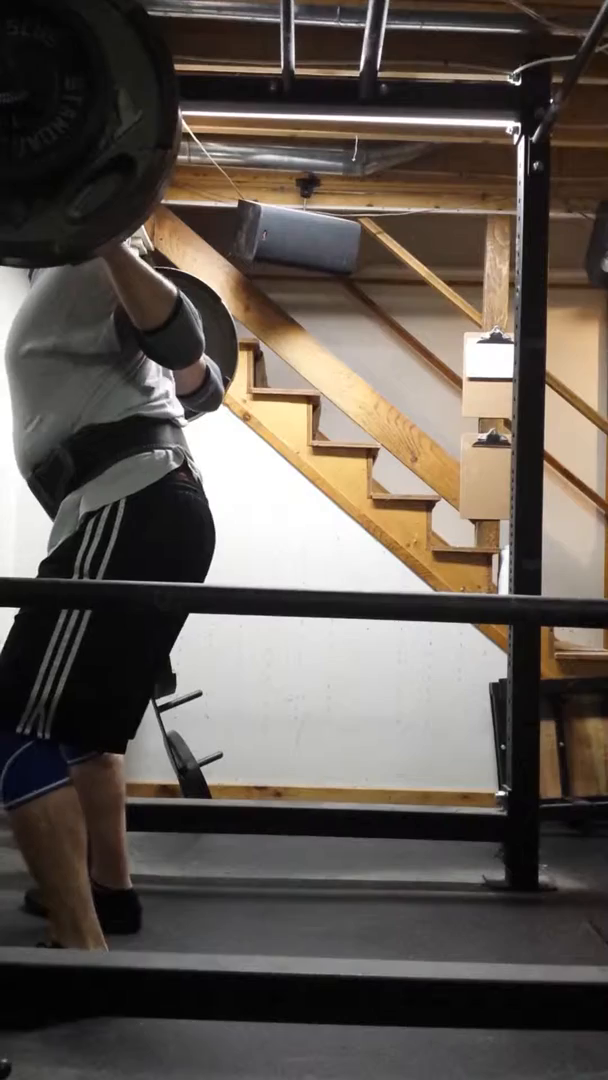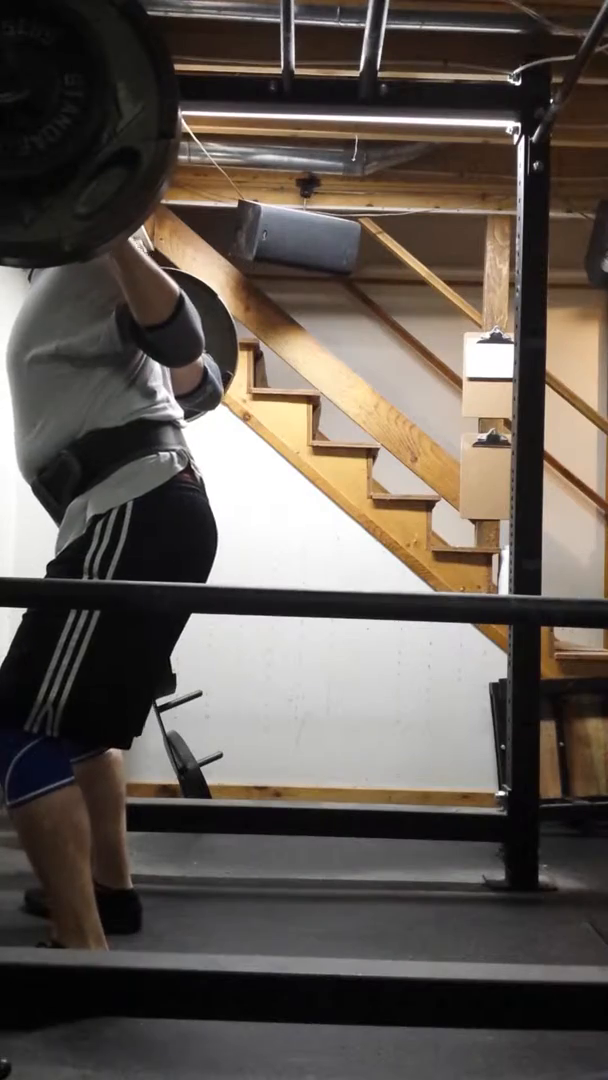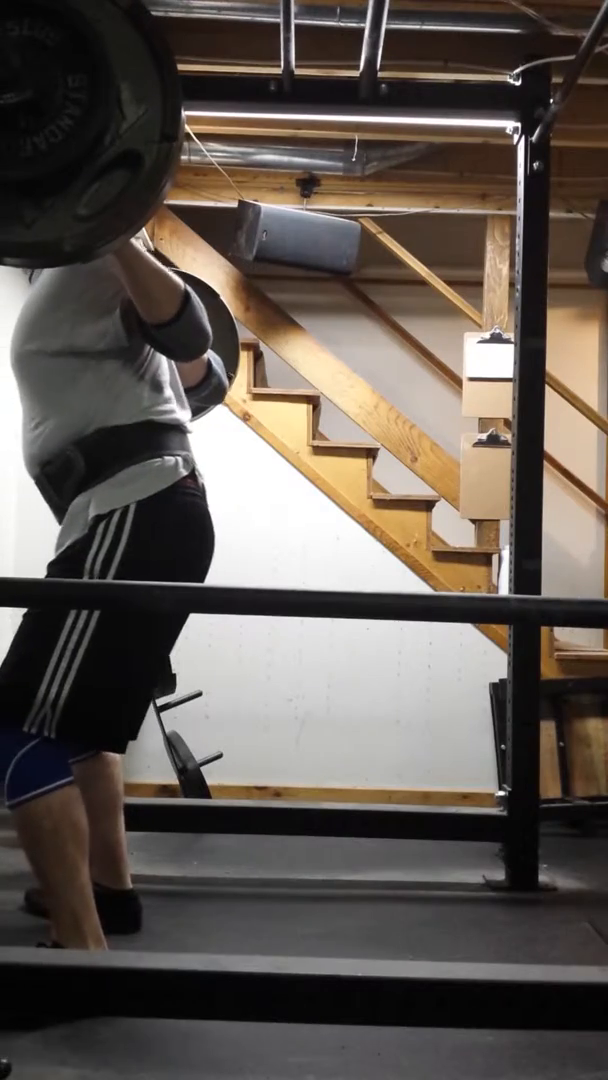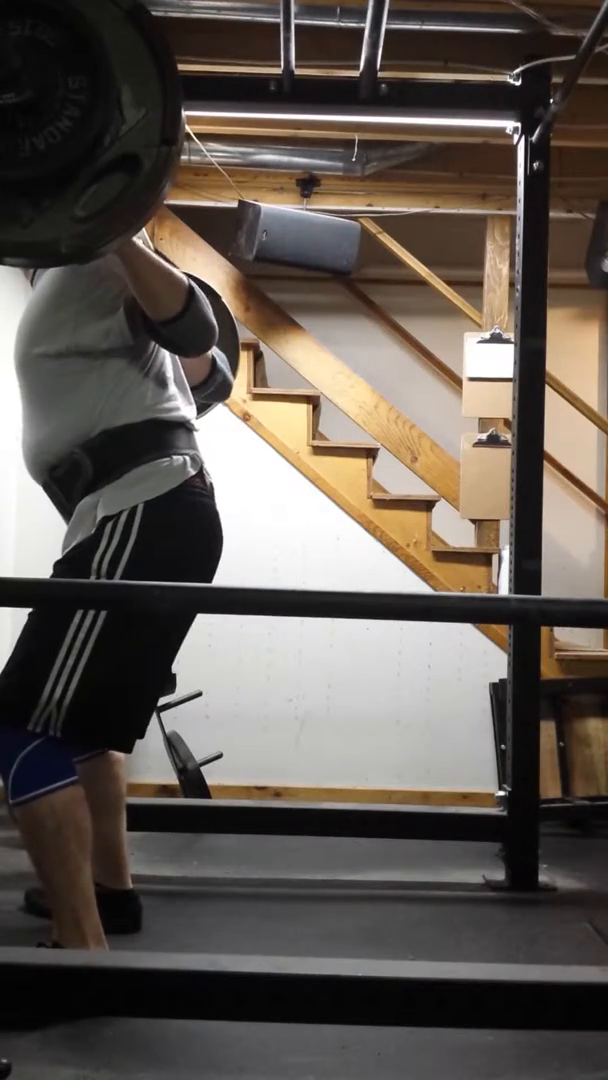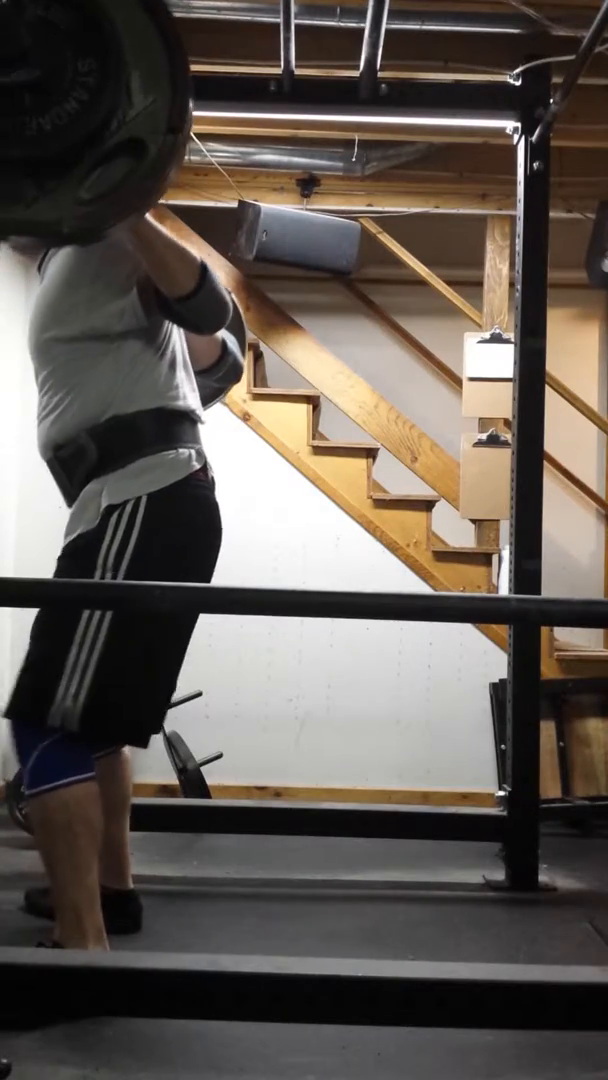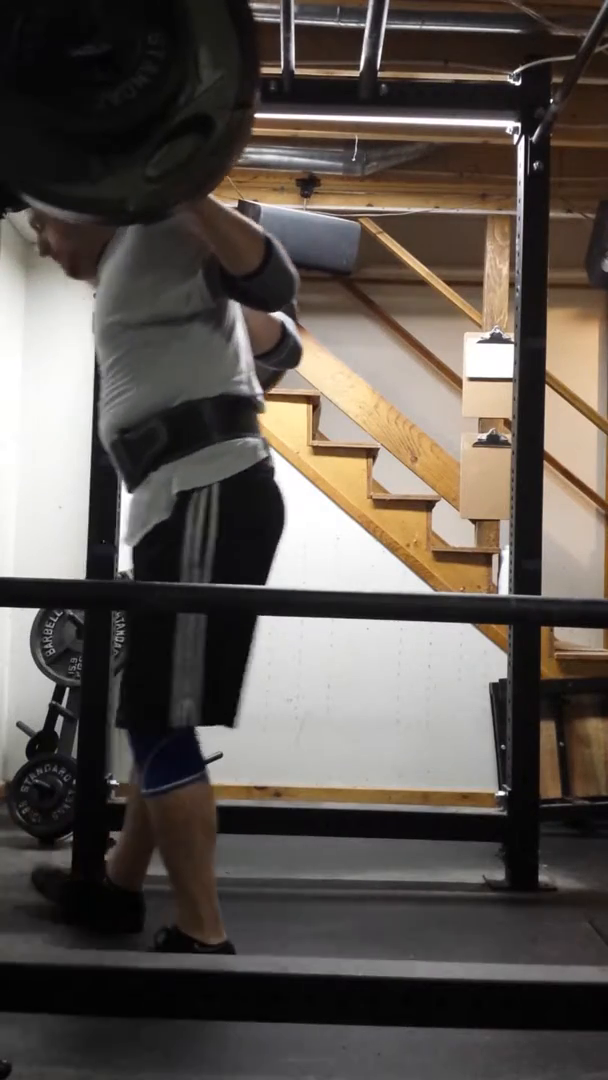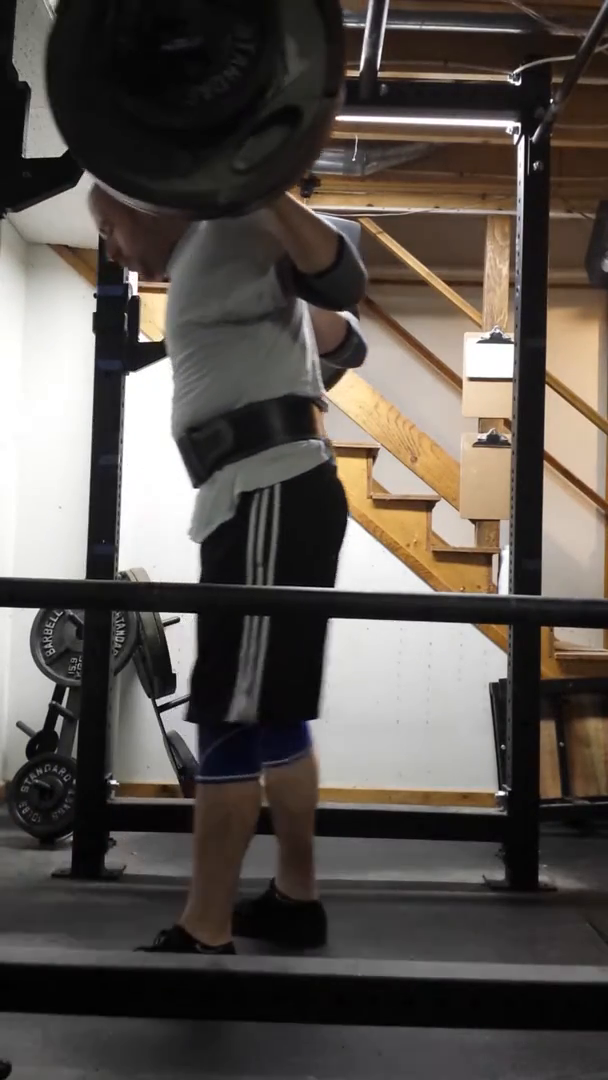
dt=0.5s
person 1, frame 1
left shoulder: (79, 269)
right shoulder: (86, 275)
left elbow: (177, 338)
right elbow: (200, 382)
left wrist: (101, 234)
left hip: (131, 515)
right hip: (151, 515)
right knee: (76, 718)
left ankle: (80, 950)
right ankle: (108, 889)
person 1, frame 2
left shoulder: (80, 269)
right shoulder: (87, 279)
left elbow: (175, 335)
right elbow: (197, 381)
left hip: (135, 519)
right hip: (150, 517)
right knee: (73, 716)
left ankle: (82, 948)
right ankle: (109, 889)
person 1, frame 3
left shoulder: (83, 264)
right shoulder: (79, 277)
left elbow: (185, 329)
right elbow: (202, 374)
left hip: (135, 518)
right hip: (144, 518)
right knee: (71, 717)
left ankle: (81, 947)
right ankle: (108, 889)
person 1, frame 4
left shoulder: (83, 262)
right shoulder: (72, 279)
left elbow: (192, 326)
right elbow: (207, 373)
left hip: (143, 519)
right hip: (149, 518)
right knee: (74, 714)
left ankle: (81, 946)
right ankle: (107, 889)
person 1, frame 5
left shoulder: (96, 244)
right shoulder: (85, 263)
left elbow: (206, 306)
right elbow: (219, 357)
left hip: (143, 508)
right hip: (146, 509)
right knee: (85, 714)
left ankle: (82, 949)
right ankle: (109, 888)
person 1, frame 6
left shoulder: (154, 234)
right shoulder: (144, 264)
left elbow: (270, 278)
right elbow: (277, 342)
left hip: (209, 498)
right hip: (189, 502)
left knee: (164, 721)
right knee: (156, 711)
left ankle: (200, 938)
right ankle: (118, 885)
person 1, frame 7
left shoulder: (225, 234)
right shoulder: (211, 263)
left elbow: (340, 280)
right elbow: (342, 338)
left hip: (273, 497)
right hip: (253, 500)
left knee: (232, 716)
right knee: (268, 714)
left ankle: (204, 936)
right ankle: (295, 897)
